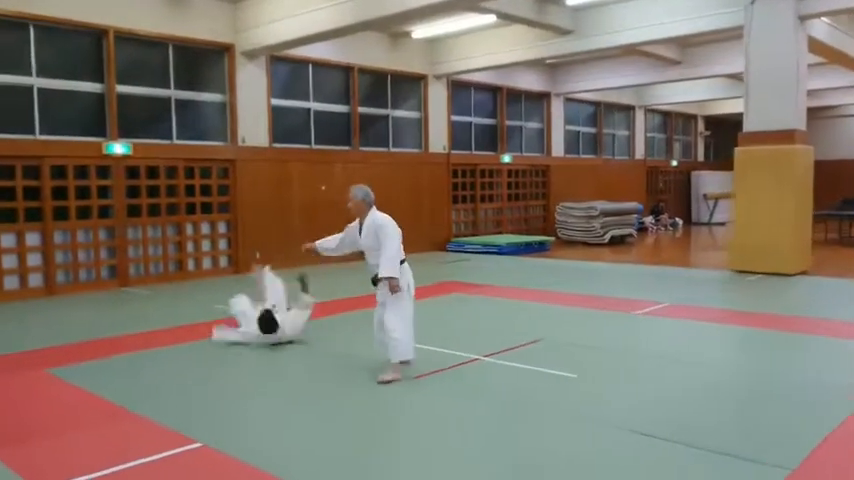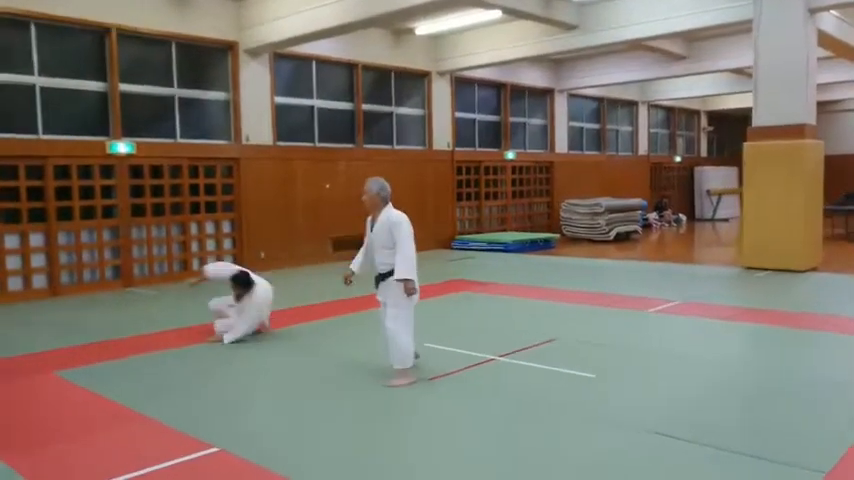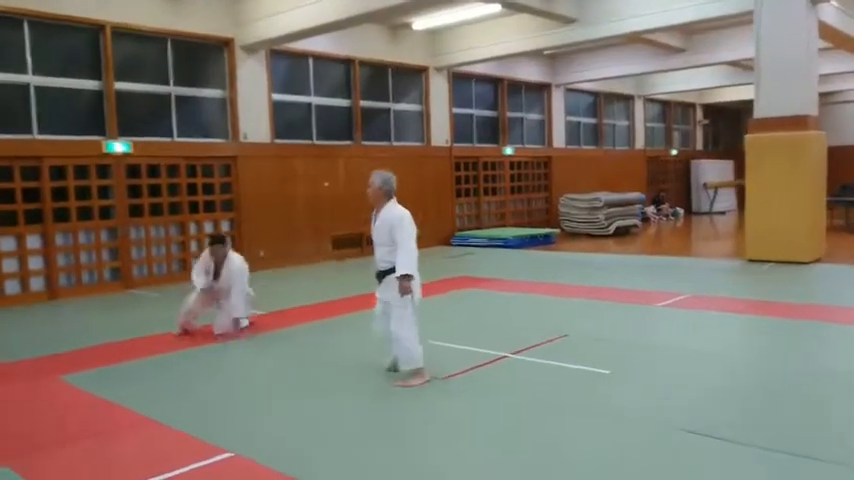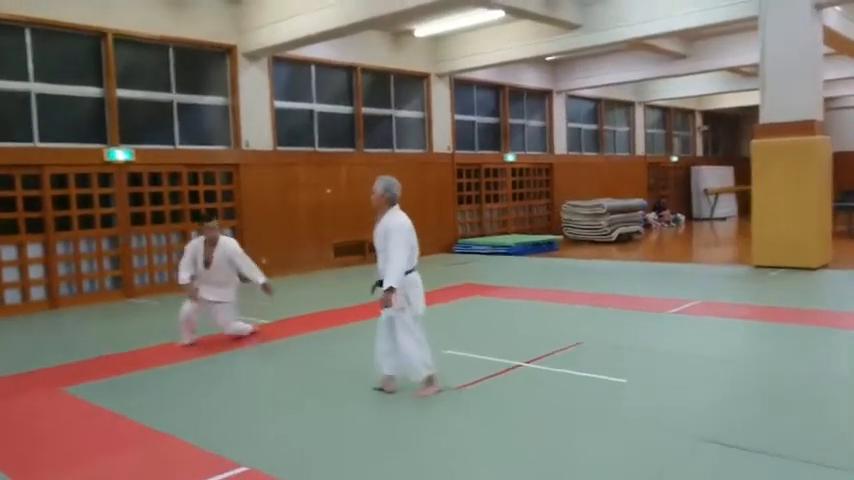
dt=0.2s
person 1, frame 1
left shoulder: (382, 221)
right shoulder: (358, 225)
left elbow: (391, 251)
right elbow: (343, 240)
left wrist: (391, 277)
right wrist: (316, 246)
left hip: (396, 277)
right hip: (384, 279)
left knee: (394, 322)
right knee: (382, 320)
left ankle: (395, 368)
right ankle: (401, 356)
person 1, frame 2
left shoulder: (397, 219)
right shoulder: (372, 220)
left elbow: (406, 252)
right elbow: (368, 248)
left wrist: (406, 279)
right wrist: (353, 269)
left hip: (399, 280)
right hip: (386, 280)
left knee: (395, 325)
right knee: (391, 323)
left ankle: (406, 372)
right ankle: (410, 353)
person 1, frame 3
left shoulder: (398, 215)
right shoulder: (378, 213)
left elbow: (407, 248)
left wrist: (405, 276)
left hip: (400, 278)
right hip: (389, 278)
left knee: (402, 325)
right knee: (385, 318)
left ankle: (418, 372)
right ankle: (401, 357)
person 1, frame 4
left shoulder: (396, 223)
right shoulder: (387, 219)
left elbow: (398, 259)
left wrist: (389, 289)
left hip: (402, 288)
right hip: (396, 286)
left knee: (409, 336)
right knee: (387, 333)
left ankle: (430, 380)
right ankle: (389, 379)
